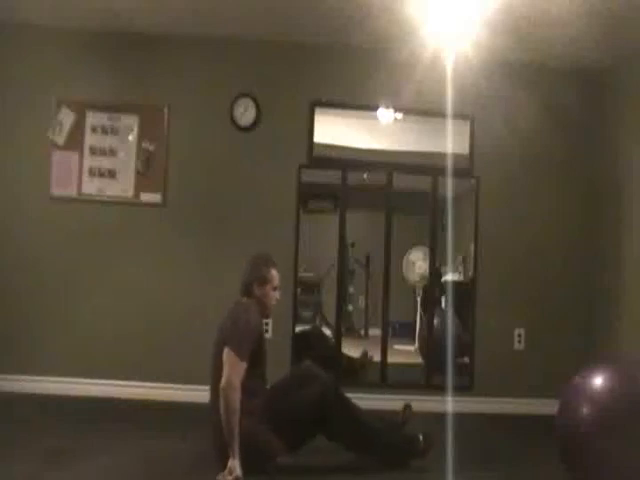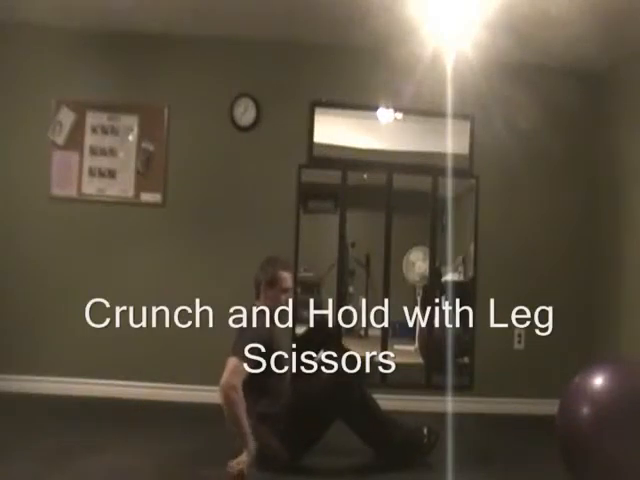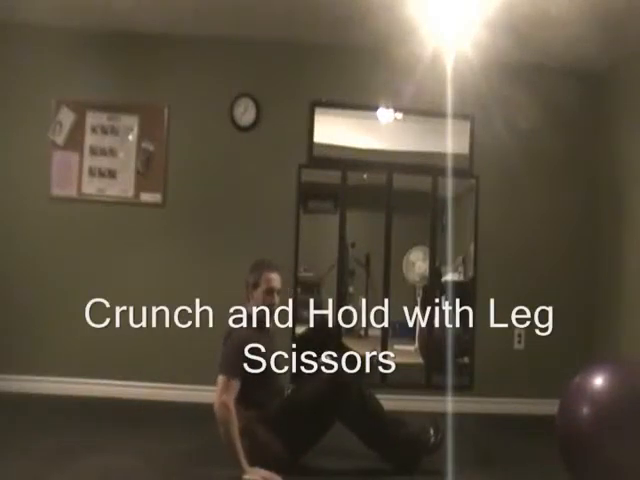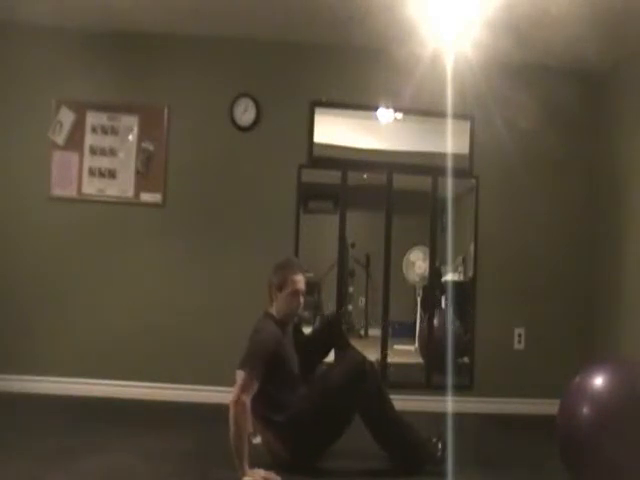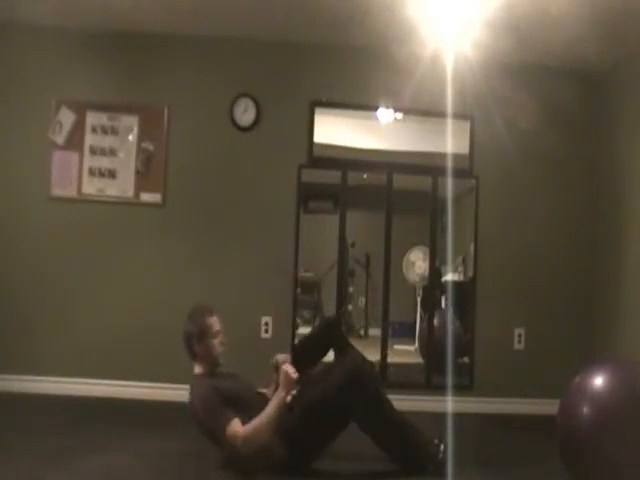
dt=1s
person 1, frame 1
left shoulder: (242, 314)
right shoulder: (247, 321)
right elbow: (229, 385)
right wrist: (234, 456)
right hip: (250, 439)
left knee: (308, 376)
right knee: (326, 396)
left ankle: (380, 434)
right ankle: (396, 447)
person 1, frame 2
left shoulder: (262, 325)
right shoulder: (256, 330)
right elbow: (229, 385)
right wrist: (249, 446)
left hip: (279, 424)
right hip: (275, 441)
right knee: (340, 382)
right ankle: (399, 445)
person 1, frame 3
left shoulder: (262, 331)
right shoulder: (241, 338)
right elbow: (223, 403)
left hip: (278, 423)
right hip: (270, 445)
right knee: (338, 381)
right ankle: (405, 448)
person 1, frame 4
left shoulder: (284, 326)
right shoulder: (266, 336)
right elbow: (239, 400)
left hip: (295, 423)
right hip: (293, 442)
right knee: (358, 369)
right ankle: (415, 454)
person 1, frame 5
left shoulder: (218, 376)
right shoulder: (205, 393)
right elbow: (244, 441)
left wrist: (278, 380)
right wrist: (282, 393)
left hip: (287, 424)
right hip: (287, 445)
right knee: (356, 373)
right ankle: (420, 457)
